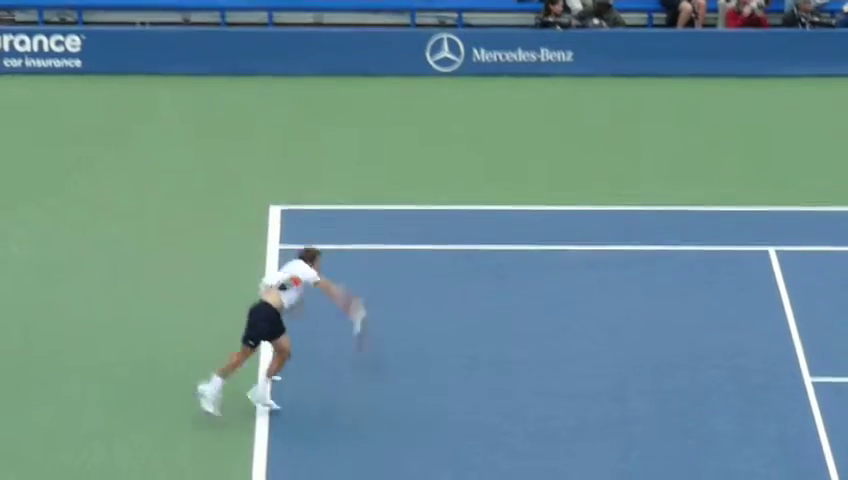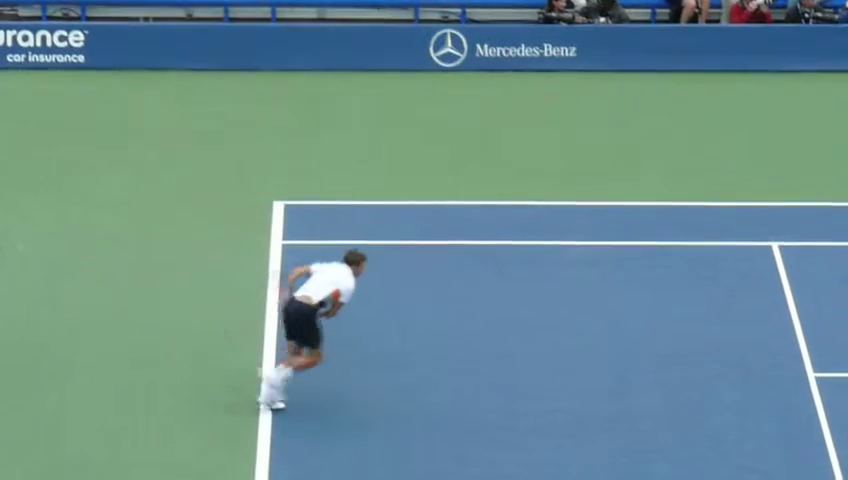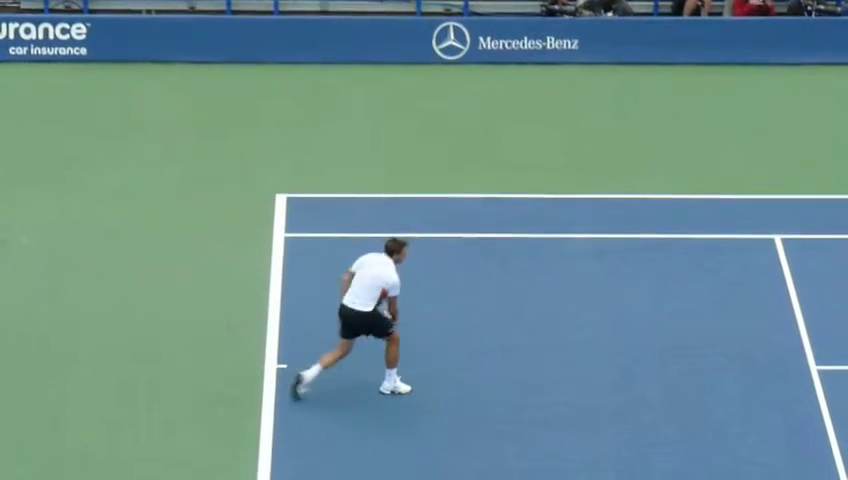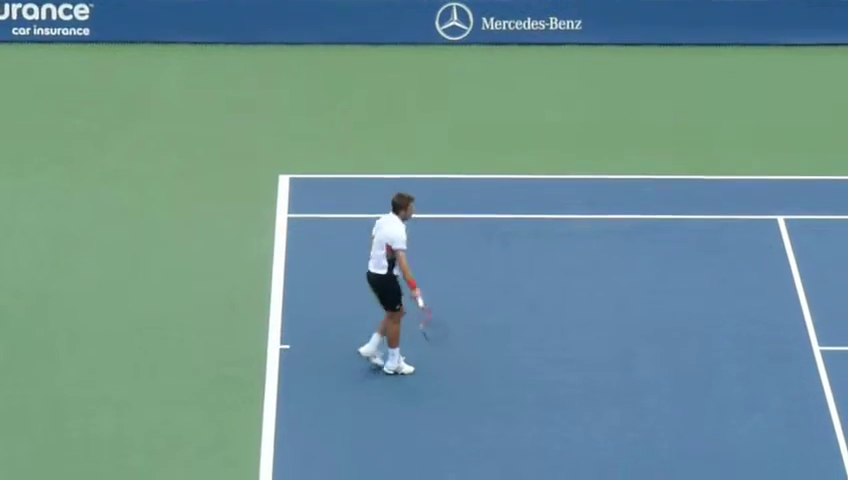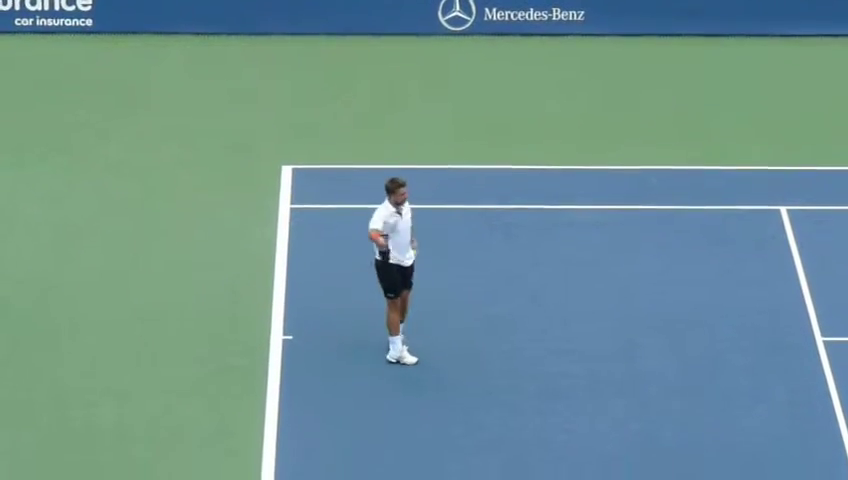
dt=0.3s
person 1, frame 1
left shoulder: (294, 269)
right shoulder: (304, 270)
left elbow: (265, 283)
right elbow: (326, 287)
right wrist: (347, 304)
left hip: (271, 313)
right hip: (264, 312)
left knee: (285, 350)
right knee: (244, 354)
left ankle: (261, 392)
right ankle: (211, 389)
person 1, frame 2
left shoulder: (327, 266)
right shoulder: (349, 283)
left elbow: (298, 271)
right elbow: (333, 312)
left wrist: (287, 291)
left hip: (292, 305)
right hip: (305, 311)
left knee: (295, 353)
right knee: (314, 358)
left ankle: (269, 394)
right ankle: (277, 375)
person 1, frame 3
left shoulder: (368, 258)
right shoulder: (393, 278)
left elbow: (346, 280)
right elbow: (392, 308)
right wrist: (394, 320)
left hip: (345, 309)
right hip: (364, 315)
left knee: (342, 350)
right knee: (394, 339)
left ankle: (308, 376)
right ankle: (391, 383)
person 1, frame 4
left shoulder: (383, 220)
right shoulder: (397, 230)
left elbow: (375, 247)
right elbow: (402, 262)
right wrist: (414, 287)
left hip: (375, 273)
right hip: (383, 277)
left knee: (394, 315)
right knee: (394, 318)
left ankle: (371, 348)
right ankle: (393, 363)
person 1, frame 5
left shoulder: (405, 206)
right shoulder: (382, 213)
right elbow: (372, 233)
left wrist: (413, 242)
right wrist: (380, 242)
left hip: (406, 262)
right hip: (388, 264)
left knee: (403, 302)
right knee: (394, 305)
left ankle: (396, 339)
right ankle: (396, 351)
